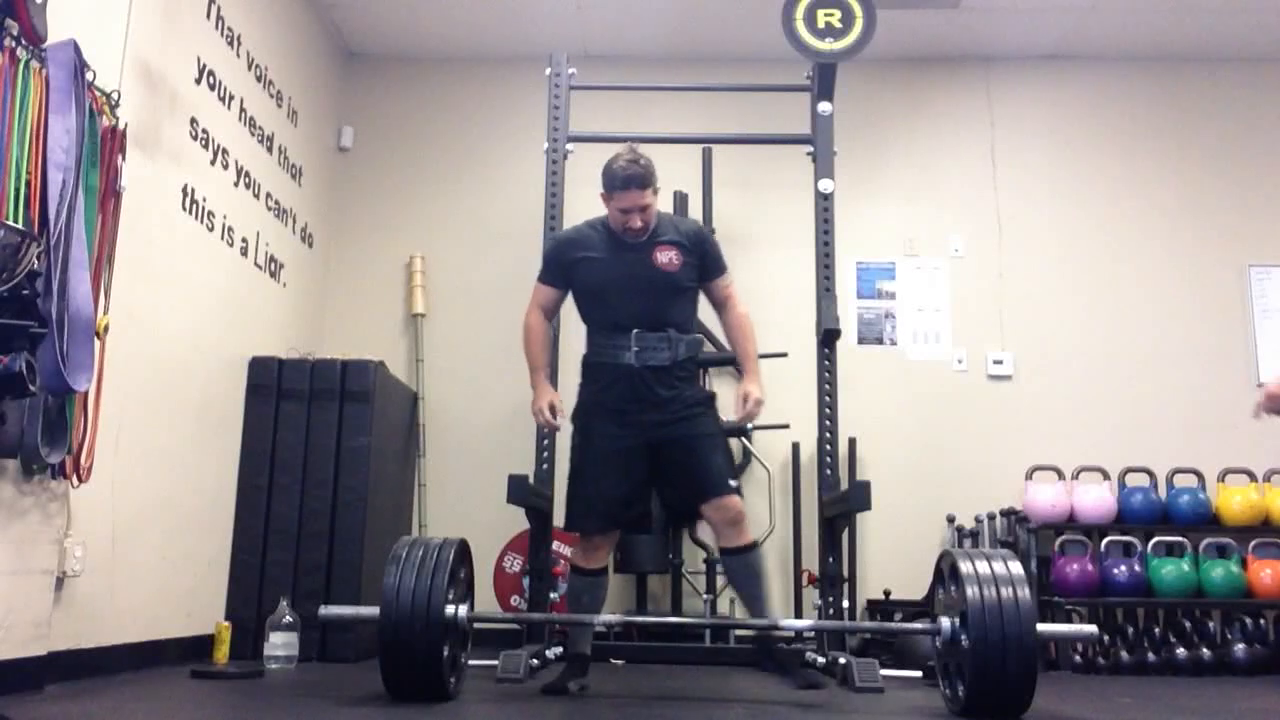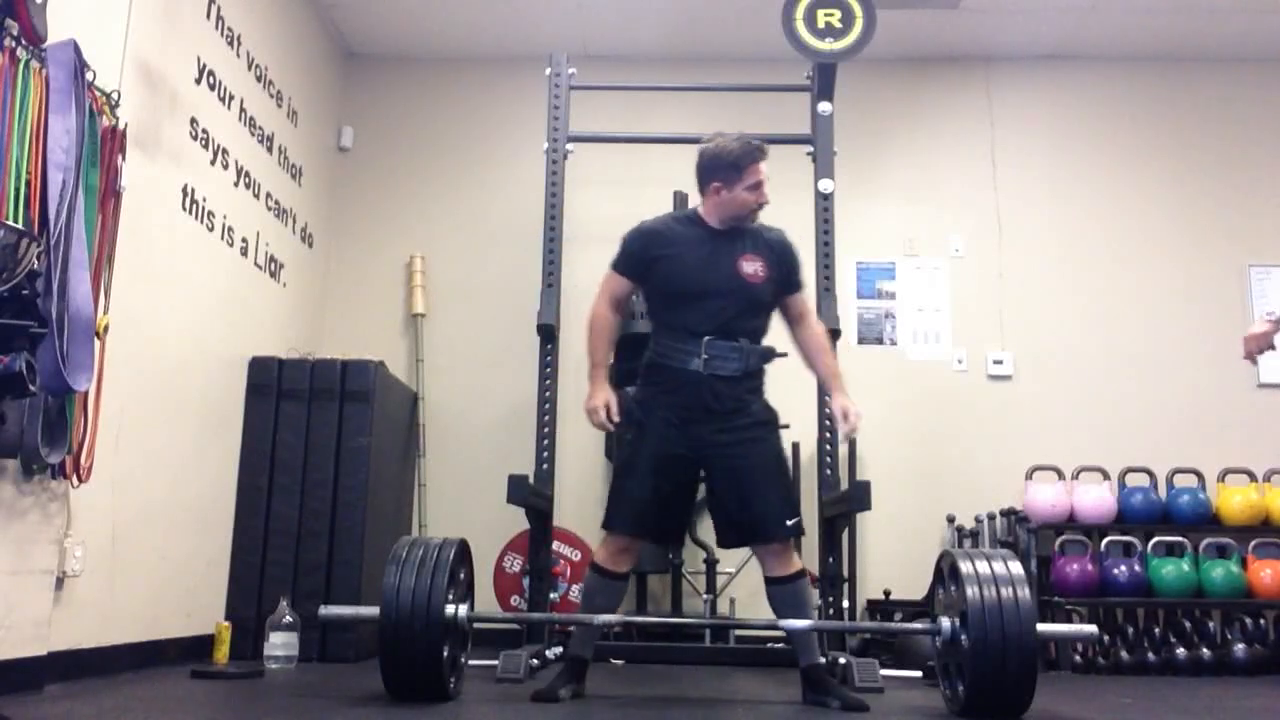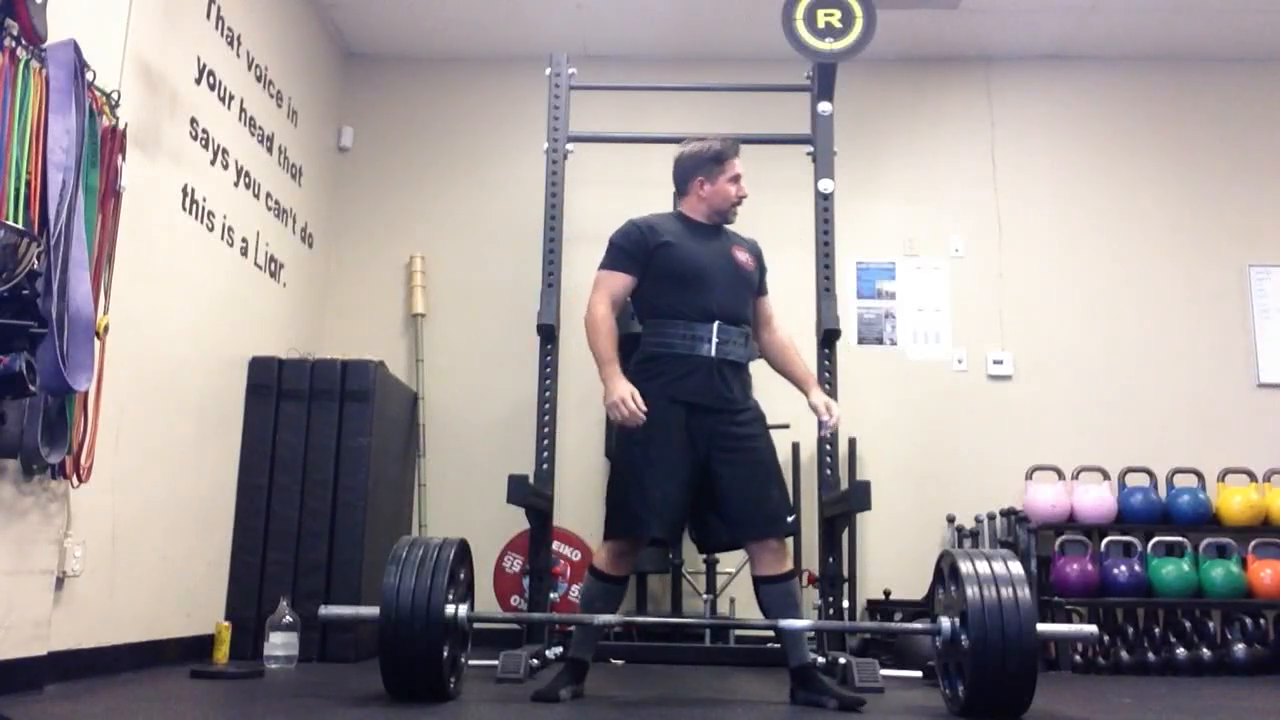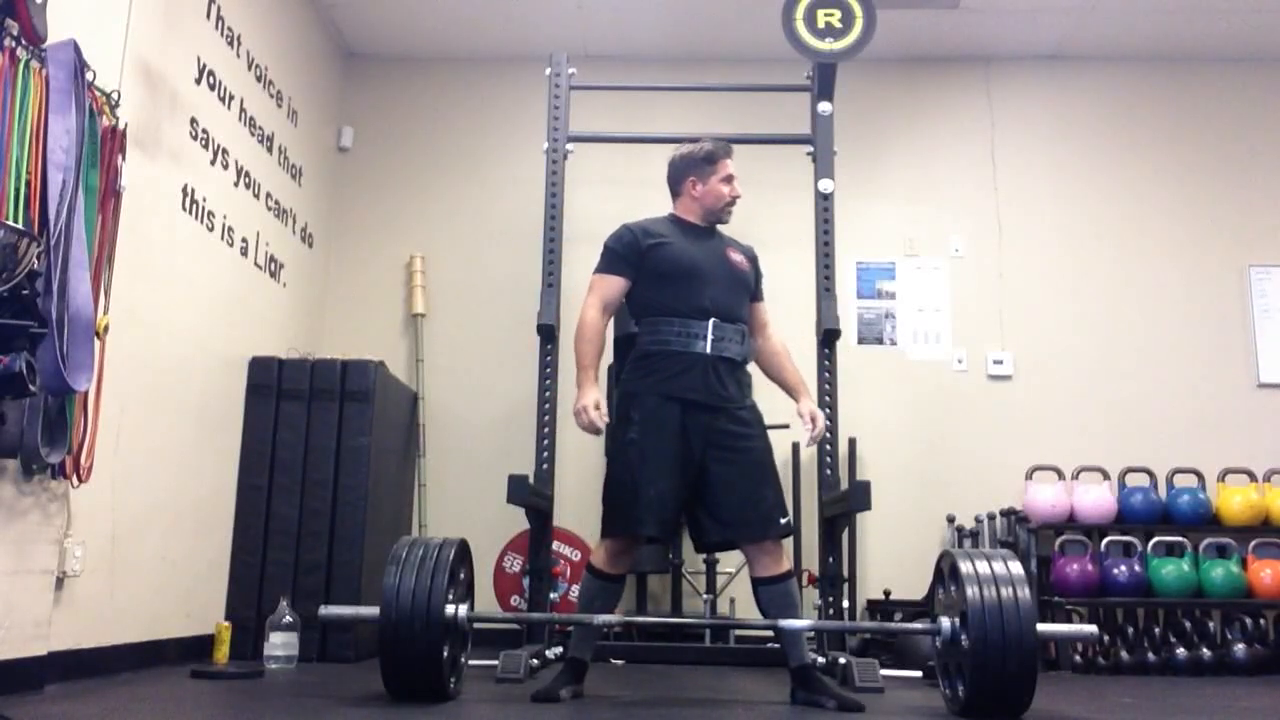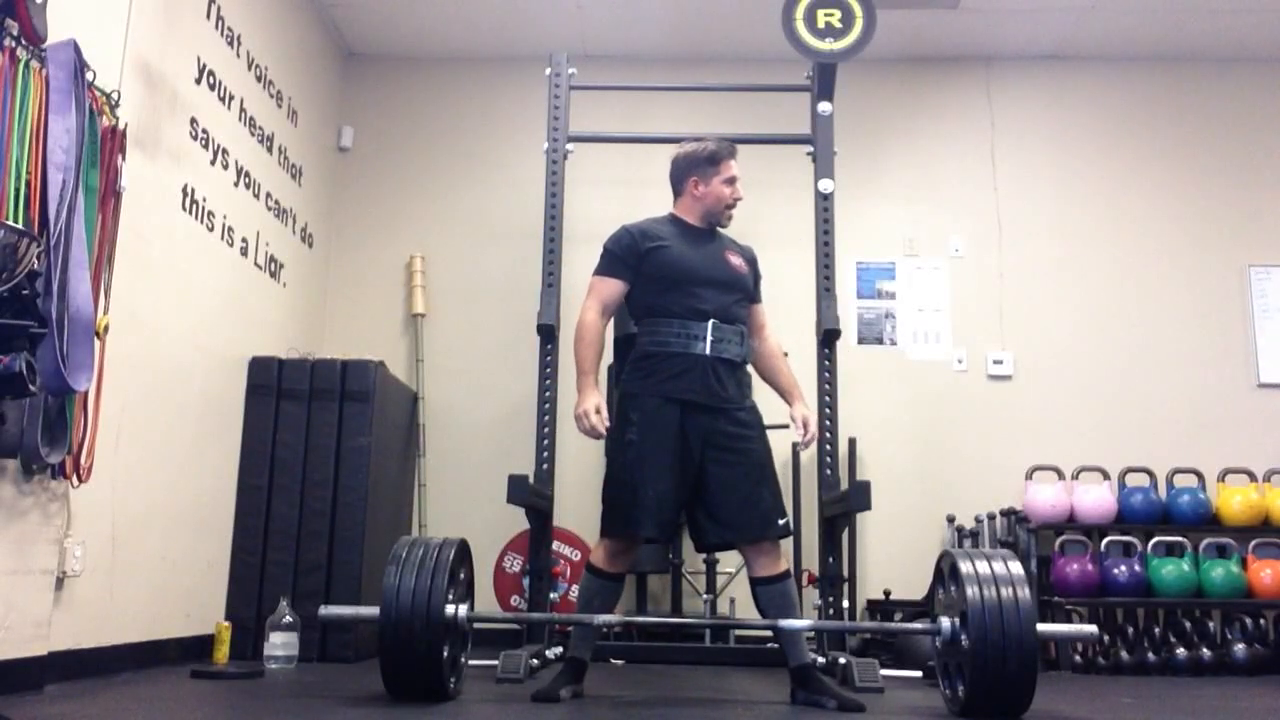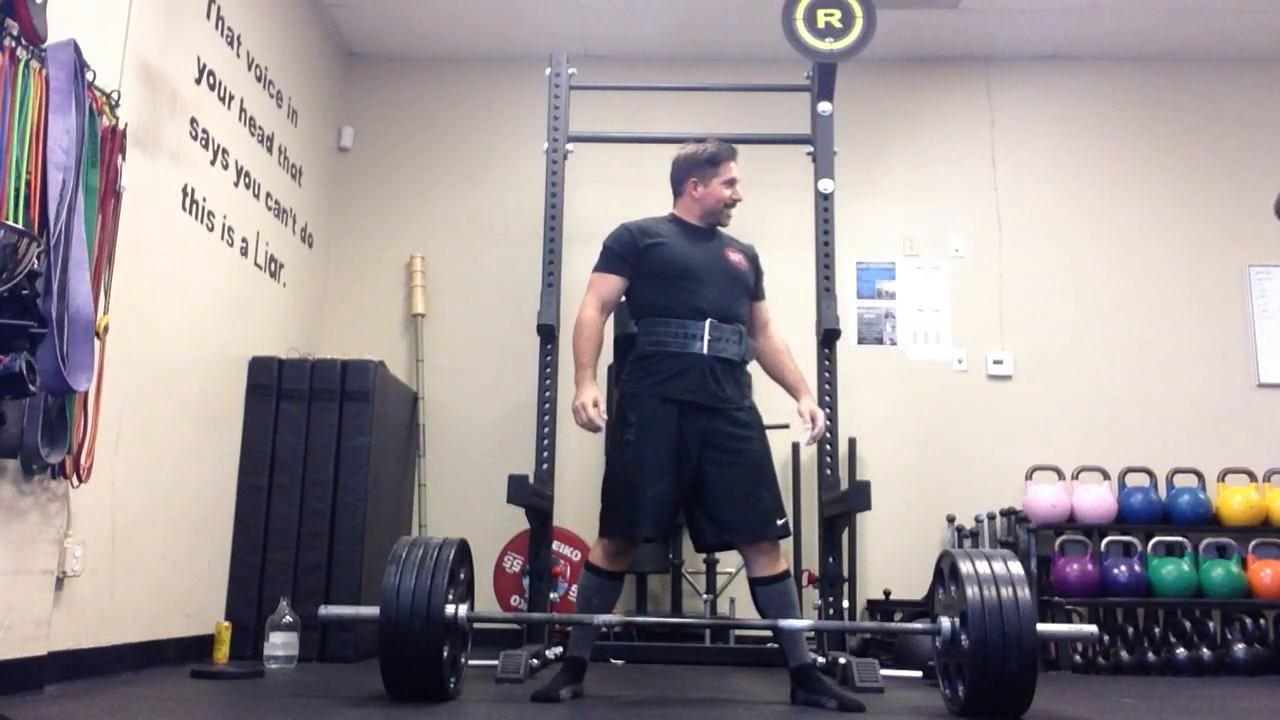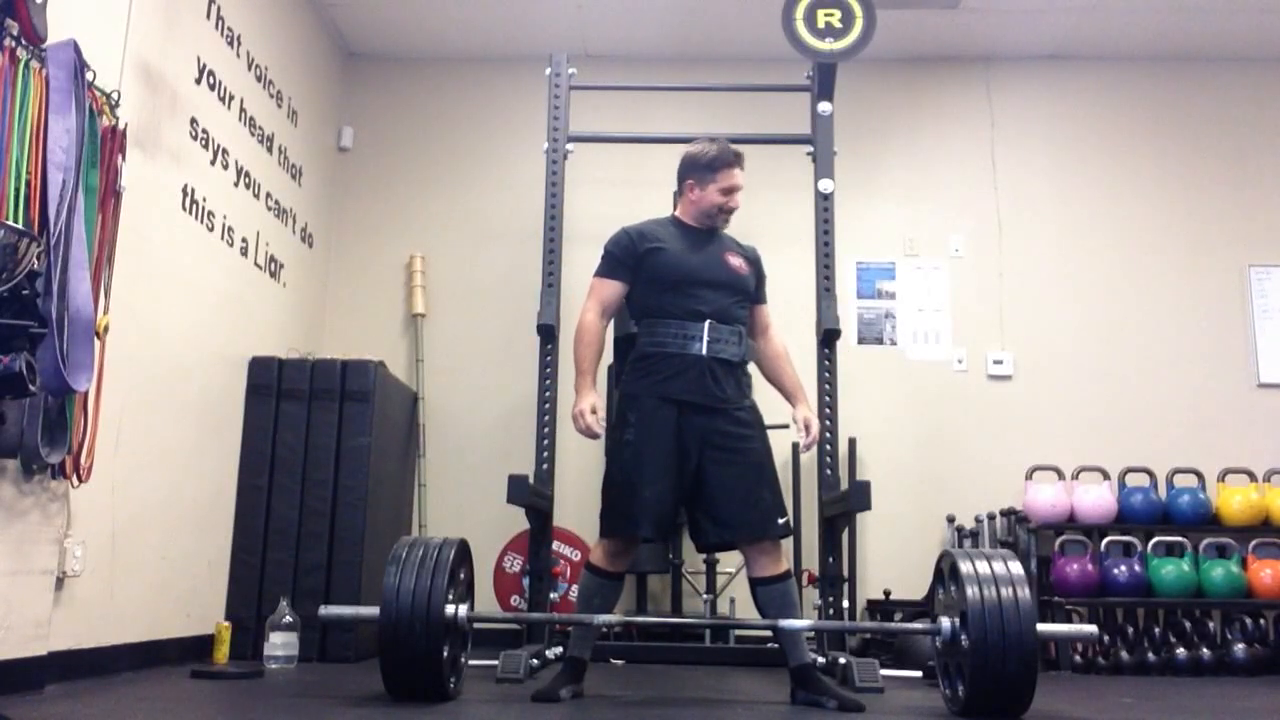
dt=0.7s
person 1, frame 1
left shoulder: (691, 238)
right shoulder: (572, 246)
left elbow: (729, 305)
right elbow: (538, 313)
left wrist: (750, 374)
right wrist: (542, 384)
left hip: (681, 398)
right hip: (608, 407)
left knee: (726, 510)
right knee: (594, 534)
left ankle: (770, 643)
right ankle: (576, 660)
person 1, frame 2
left shoulder: (773, 247)
right shoulder: (654, 238)
left elbow: (805, 322)
right elbow: (609, 305)
left wrist: (837, 390)
right wrist: (599, 382)
left hip: (742, 415)
right hip: (662, 408)
left knee: (777, 543)
right knee: (621, 538)
left ankle: (814, 675)
right ankle: (573, 667)
person 1, frame 3
left shoulder: (747, 251)
right shoulder: (645, 234)
left elbow: (768, 330)
right elbow: (602, 306)
left wrist: (813, 388)
right wrist: (614, 378)
left hip: (734, 409)
right hip: (662, 405)
left knee: (770, 538)
right knee: (625, 538)
left ankle: (804, 674)
right ankle: (575, 667)
person 1, frame 4
left shoulder: (742, 255)
right shoulder: (638, 238)
left elbow: (763, 335)
right elbow: (596, 309)
left wrist: (802, 395)
right wrist: (587, 384)
left hip: (731, 409)
right hip: (655, 405)
left knee: (765, 538)
right knee: (622, 536)
left ankle: (803, 673)
right ankle: (574, 667)
person 1, frame 5
left shoulder: (741, 256)
right shoulder: (638, 239)
left elbow: (760, 337)
right elbow: (594, 312)
left wrist: (796, 399)
right wrist: (587, 388)
left hip: (730, 411)
right hip: (655, 406)
left knee: (762, 539)
right knee: (620, 536)
left ankle: (803, 673)
right ankle: (574, 666)
person 1, frame 6
left shoulder: (743, 255)
right shoulder: (637, 238)
left elbow: (764, 333)
right elbow: (594, 308)
left wrist: (803, 393)
right wrist: (585, 382)
left hip: (730, 410)
right hip: (654, 407)
left knee: (762, 540)
right knee: (619, 536)
left ankle: (803, 673)
right ankle: (574, 665)
person 1, frame 7
left shoulder: (744, 257)
right shoulder: (638, 241)
left elbow: (765, 337)
right elbow: (595, 315)
left wrist: (799, 401)
right wrist: (585, 388)
left hip: (730, 411)
right hip: (653, 407)
left knee: (763, 540)
right knee: (619, 537)
left ankle: (803, 674)
right ankle: (573, 667)
